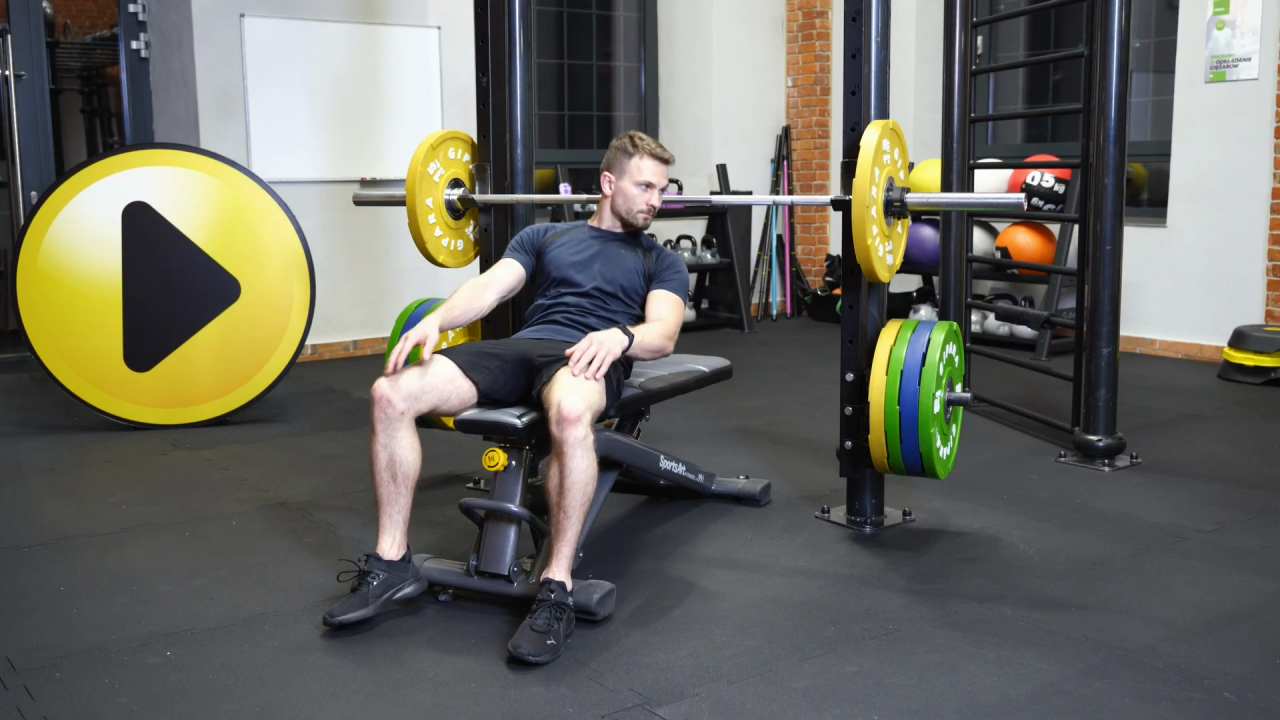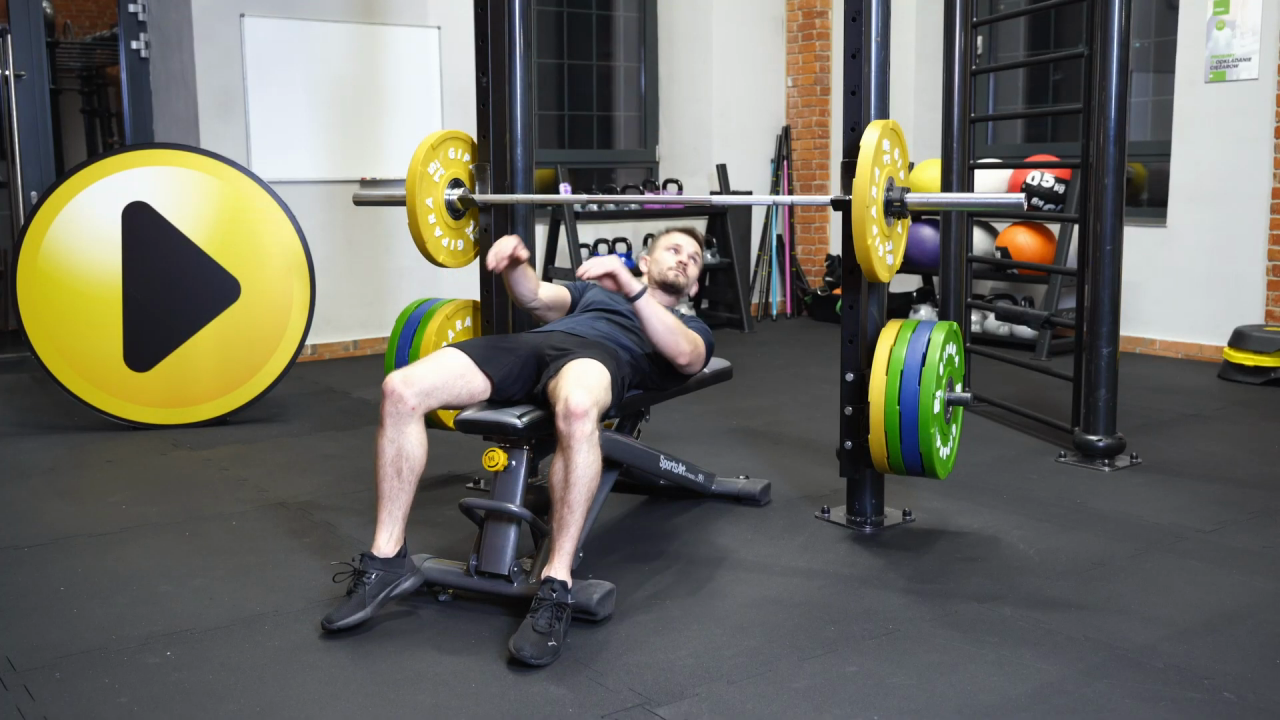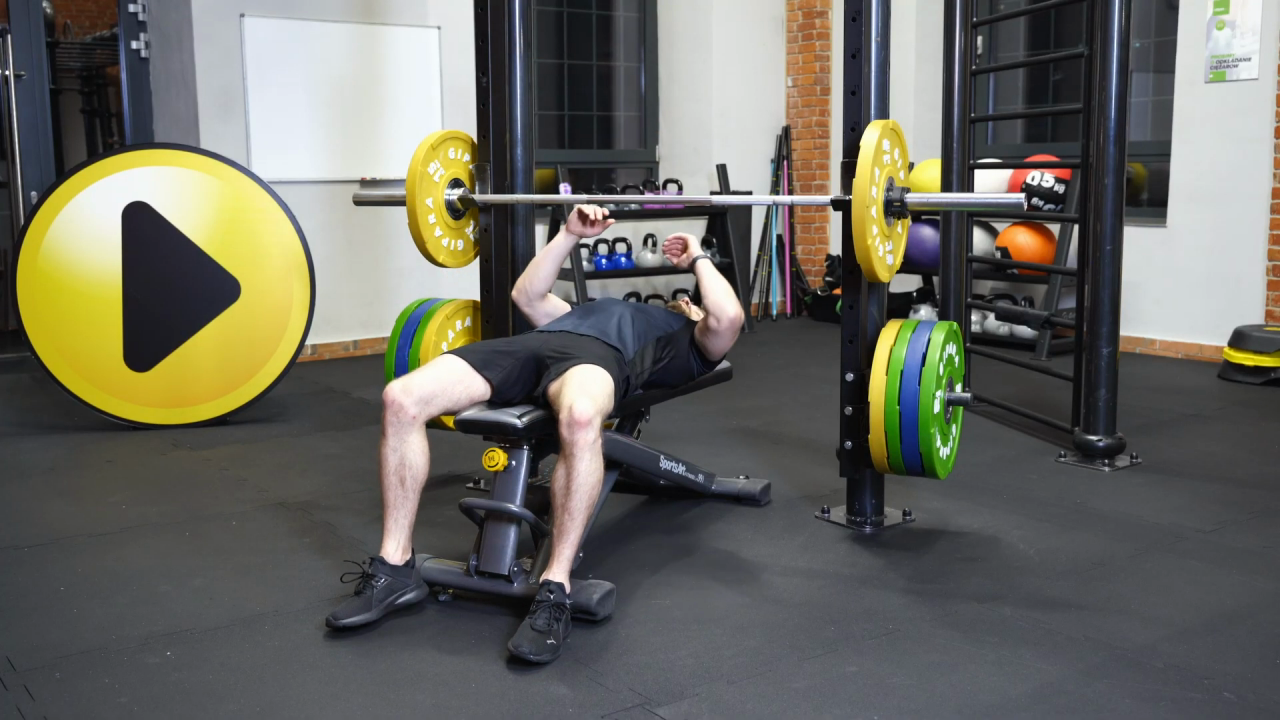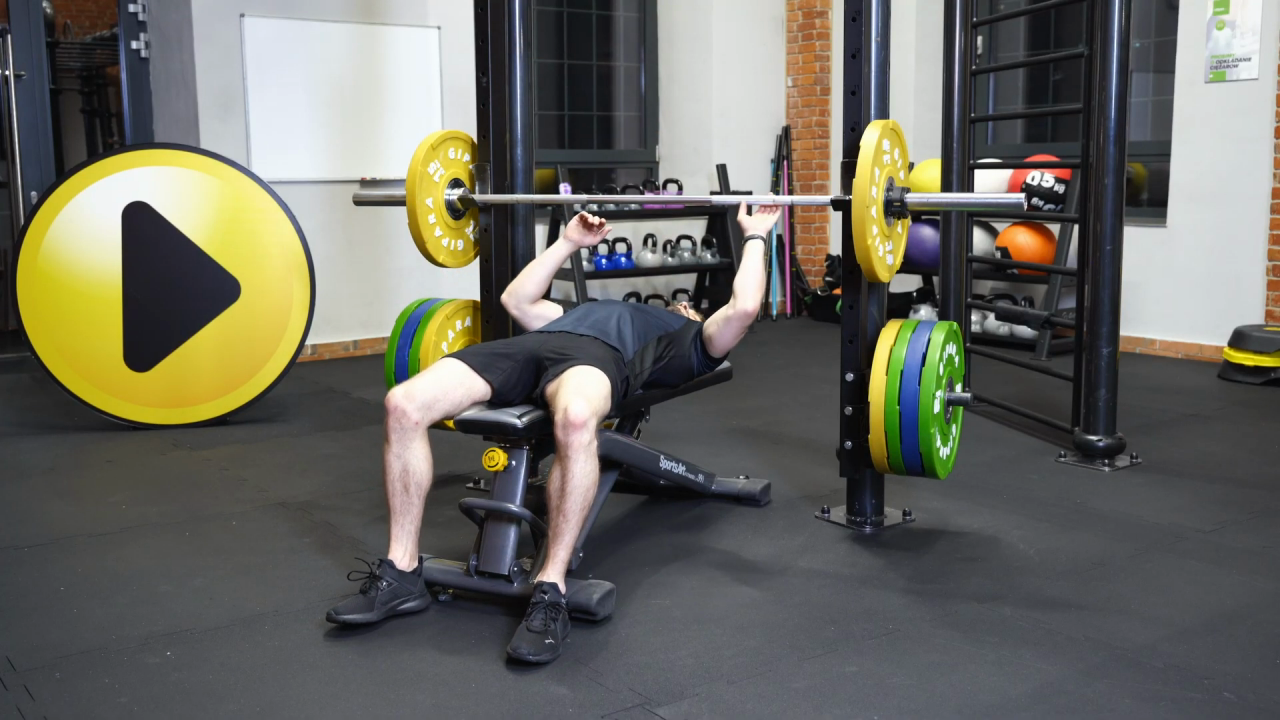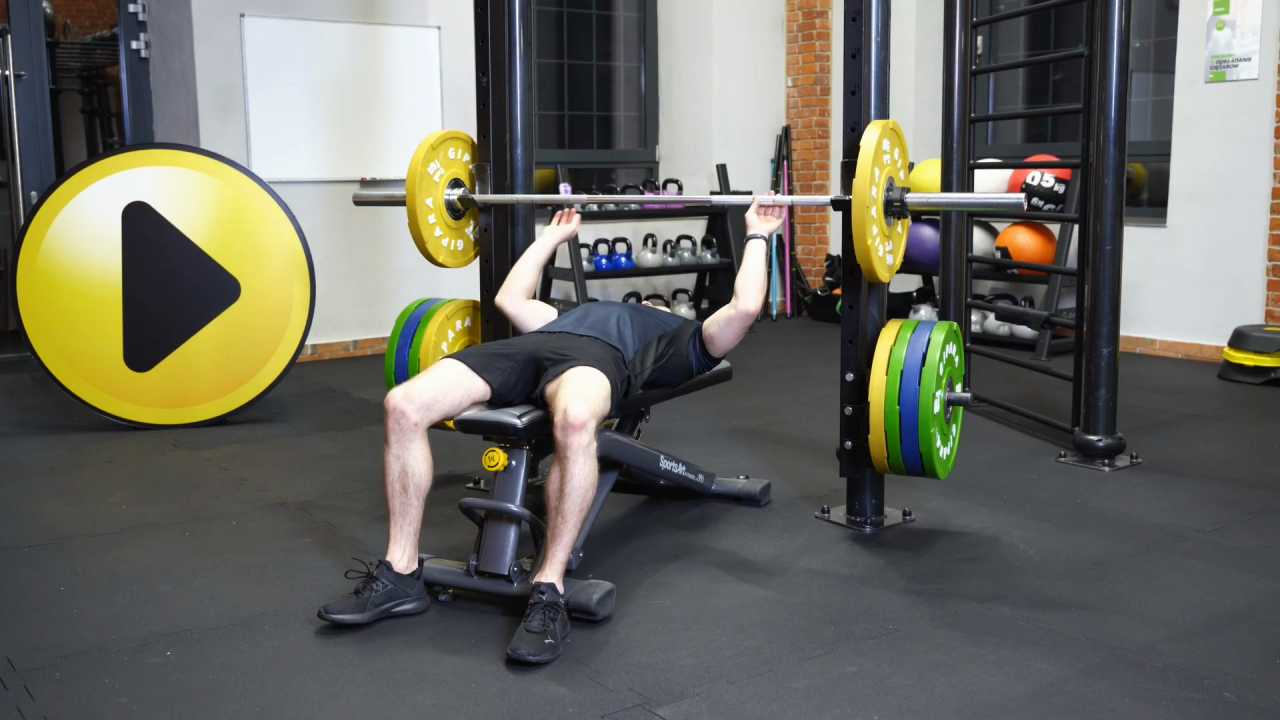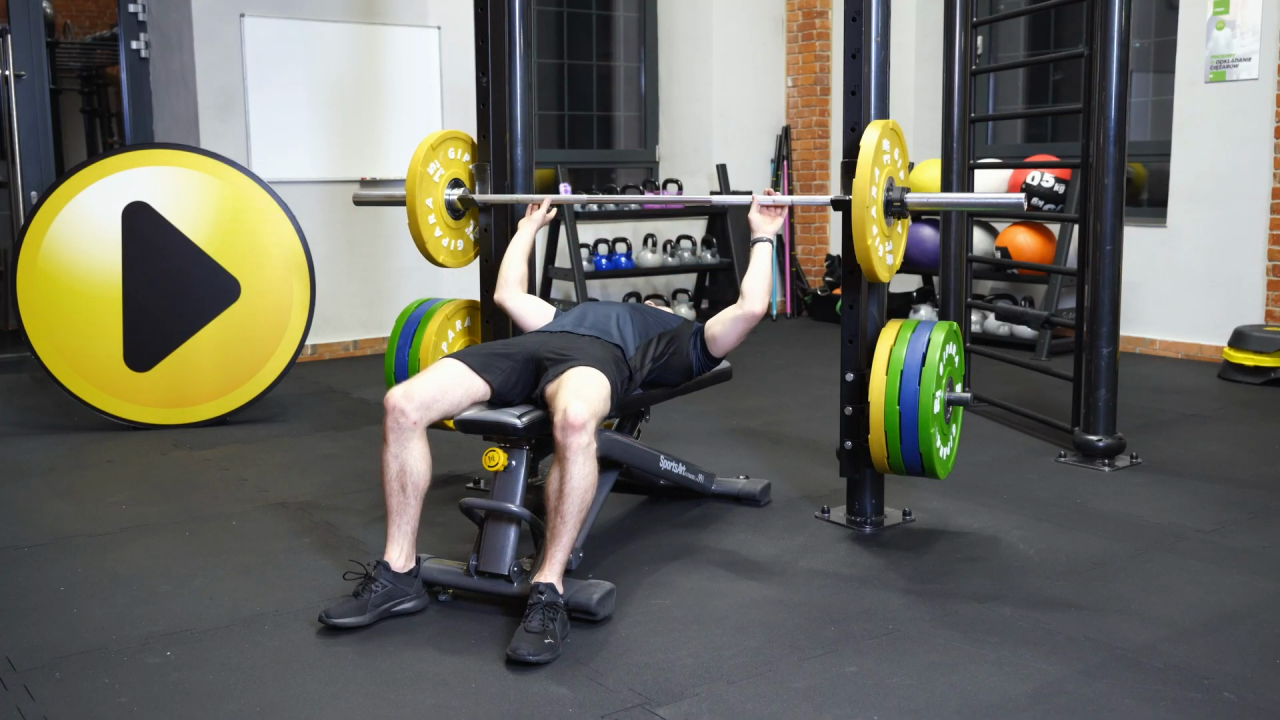
dt=0.5s
person 1, frame 1
left shoulder: (663, 264)
right shoulder: (546, 236)
left elbow: (663, 337)
right elbow: (489, 289)
left wrist: (619, 335)
right wrist: (440, 316)
left hip: (587, 357)
right hip: (519, 347)
left knee: (570, 415)
right knee: (390, 394)
left ankle: (556, 591)
right ankle: (392, 562)
person 1, frame 2
left shoulder: (691, 330)
right shoulder: (591, 289)
left elbow: (683, 356)
right elbow: (536, 296)
left wrist: (631, 289)
right wrist: (515, 265)
right hip: (536, 344)
left knee: (576, 408)
right knee: (400, 391)
left ankle: (555, 590)
right ankle: (388, 560)
person 1, frame 3
left shoulder: (691, 344)
right shoulder: (599, 308)
left elbow: (728, 318)
right elbow: (527, 296)
left wrist: (696, 260)
right wrist: (571, 236)
left hip: (598, 354)
right hip: (533, 346)
left knee: (580, 420)
right knee: (401, 400)
left ankle: (555, 591)
right ankle: (395, 567)
person 1, frame 4
left shoulder: (689, 343)
right shoulder: (589, 309)
left elbow: (743, 308)
right elbow: (518, 300)
left wrist: (754, 236)
right wrist: (568, 242)
left hip: (597, 354)
right hip: (532, 345)
left knee: (575, 422)
right knee: (403, 405)
left ankle: (551, 590)
right ankle: (401, 572)
person 1, frame 5
left shoulder: (687, 341)
right shoulder: (585, 311)
left elbow: (744, 308)
right elbow: (510, 300)
left wrist: (757, 236)
right wrist: (550, 238)
left hip: (596, 355)
right hip: (534, 345)
left knee: (575, 424)
right knee: (403, 407)
left ankle: (549, 592)
right ankle: (400, 575)
person 1, frame 6
left shoulder: (685, 342)
right shoulder: (576, 313)
left elbow: (749, 309)
right elbow: (509, 295)
left wrist: (763, 237)
right wrist: (529, 228)
left hip: (597, 355)
right hip: (533, 346)
left knee: (574, 423)
right knee: (402, 405)
left ankle: (548, 592)
right ankle: (399, 574)
